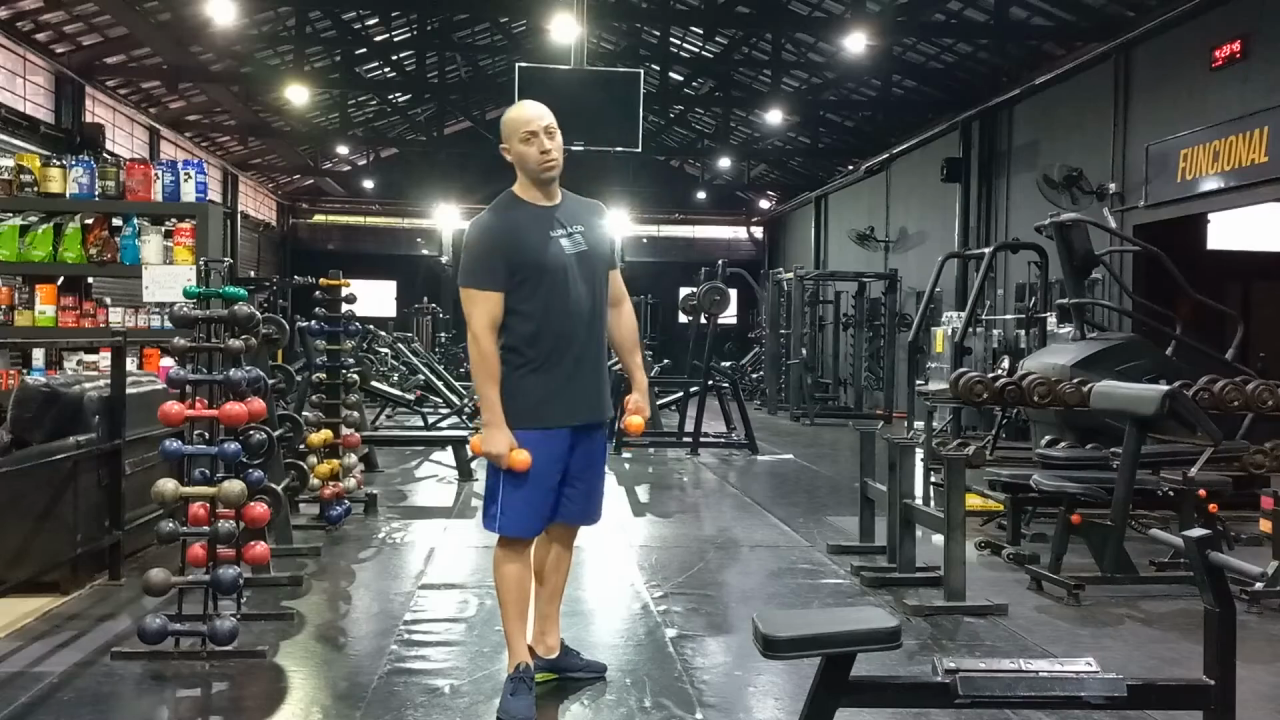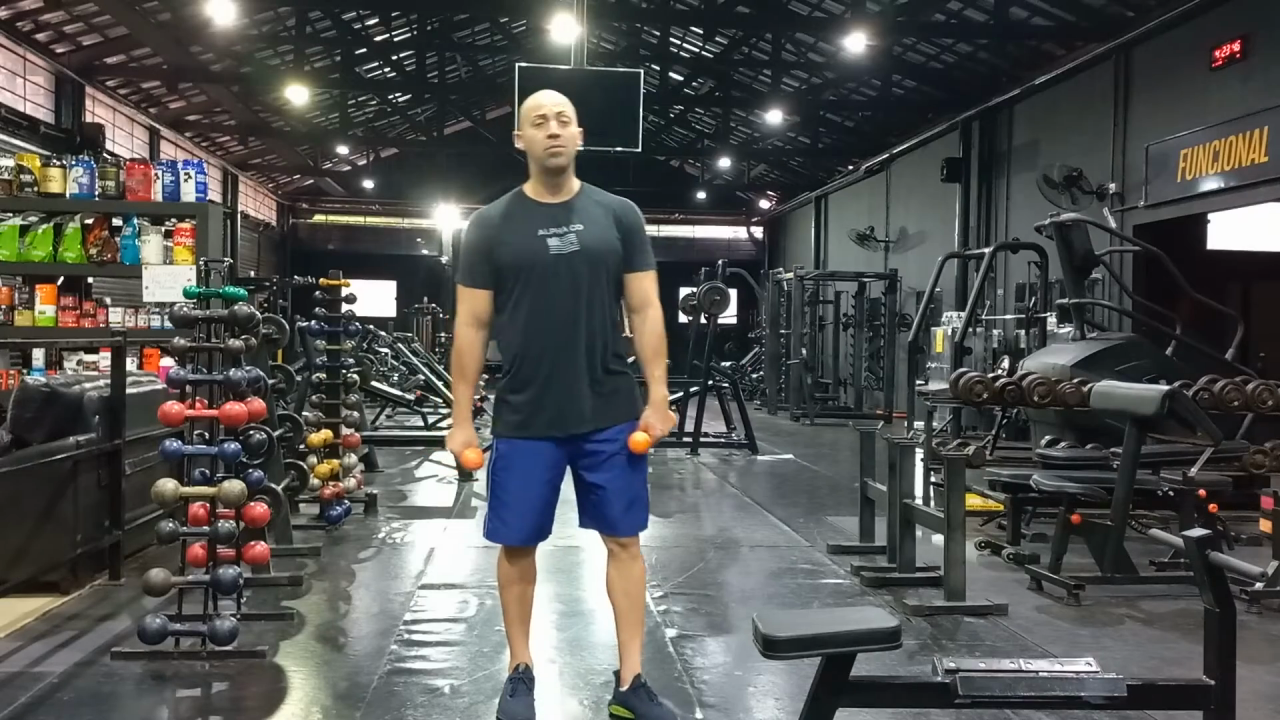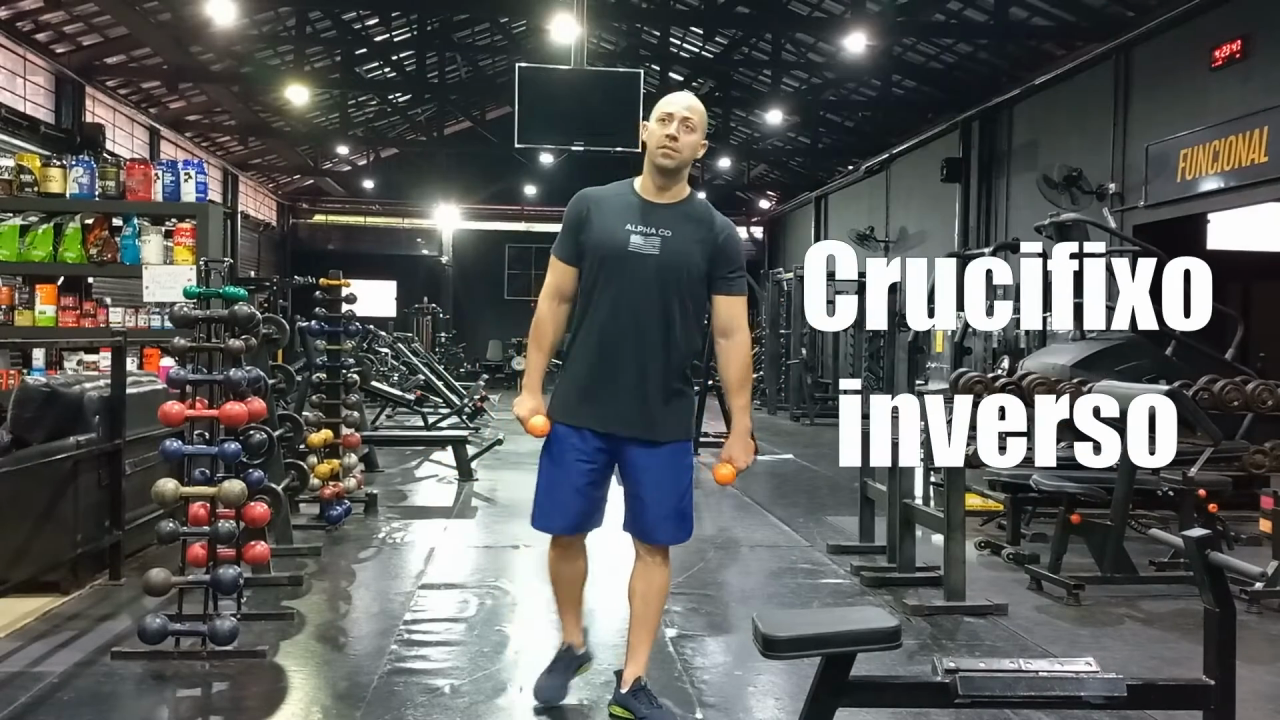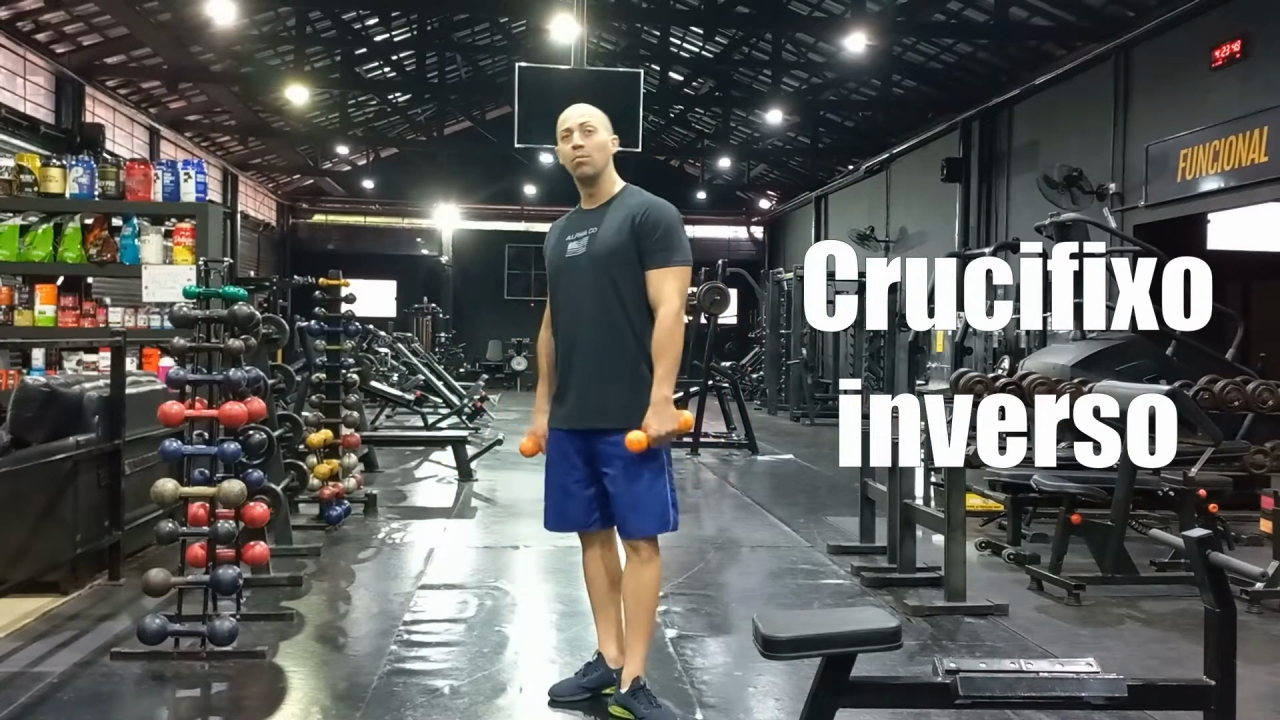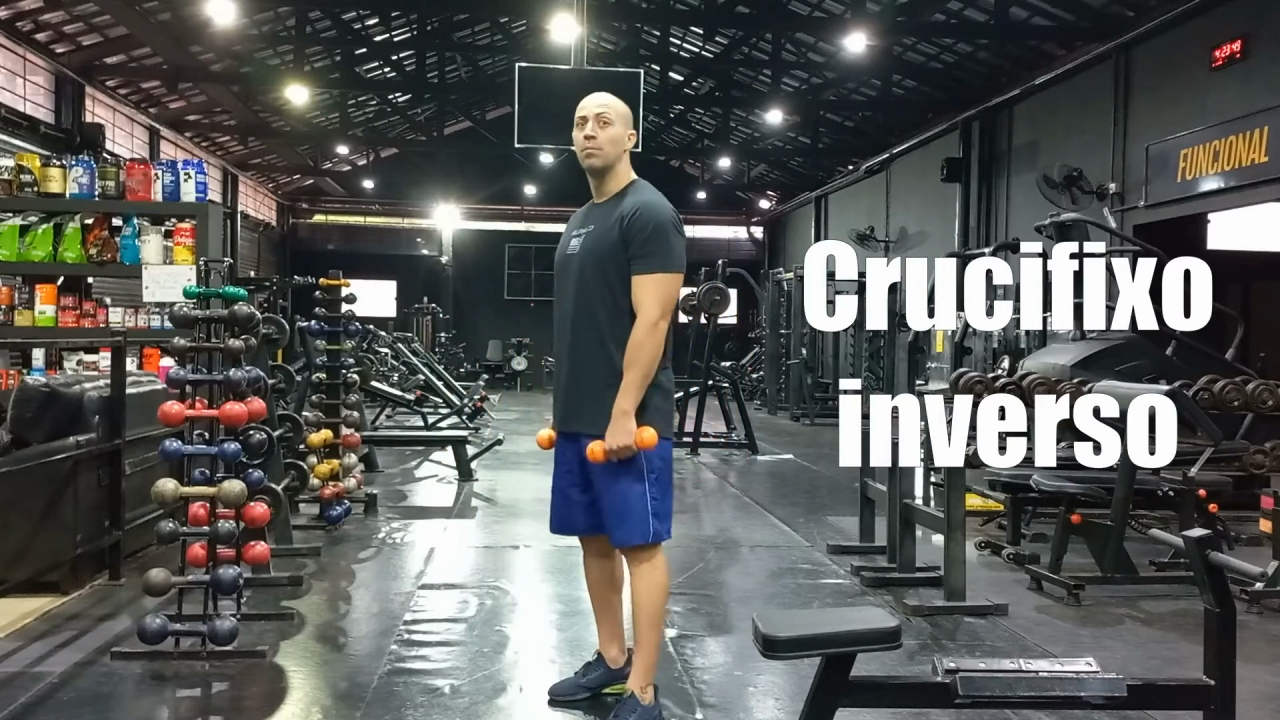
dt=1s
person 1, frame 1
left shoulder: (592, 215)
right shoulder: (493, 228)
left elbow: (617, 305)
right elbow: (482, 330)
left wrist: (638, 381)
right wrist: (493, 422)
left hip: (590, 408)
right hip: (529, 414)
left knee: (564, 528)
right knee: (518, 535)
left ankle: (549, 646)
right ankle: (520, 669)
person 1, frame 2
left shoulder: (619, 215)
right shoulder: (491, 226)
left elbow: (645, 311)
right elbow: (471, 325)
left wrist: (658, 398)
right wrist: (462, 417)
left hip: (610, 412)
right hip: (525, 418)
left knee: (624, 538)
right knee: (517, 544)
person 1, frame 3
left shoulder: (717, 234)
right shoulder: (590, 207)
left elbow: (731, 334)
right elbow: (555, 299)
left wrist: (740, 428)
right wrist: (531, 385)
left hip: (661, 420)
right hip: (580, 409)
left knee: (653, 545)
right knee: (565, 530)
right ankle: (572, 644)
person 1, frame 4
left shoulder: (650, 214)
right shoulder: (559, 233)
left elbow: (670, 310)
left wrist: (661, 400)
right wrist: (543, 406)
left hip: (631, 413)
right hip: (572, 416)
left knee: (639, 538)
right knee: (593, 535)
right ankle: (608, 659)
person 1, frame 5
left shoulder: (648, 213)
right shoulder: (579, 221)
left elbow: (651, 320)
left wrist: (625, 413)
right wrist: (562, 407)
left hip: (626, 416)
right hip: (578, 416)
left knee: (639, 544)
right knee: (593, 538)
right ankle: (612, 658)
